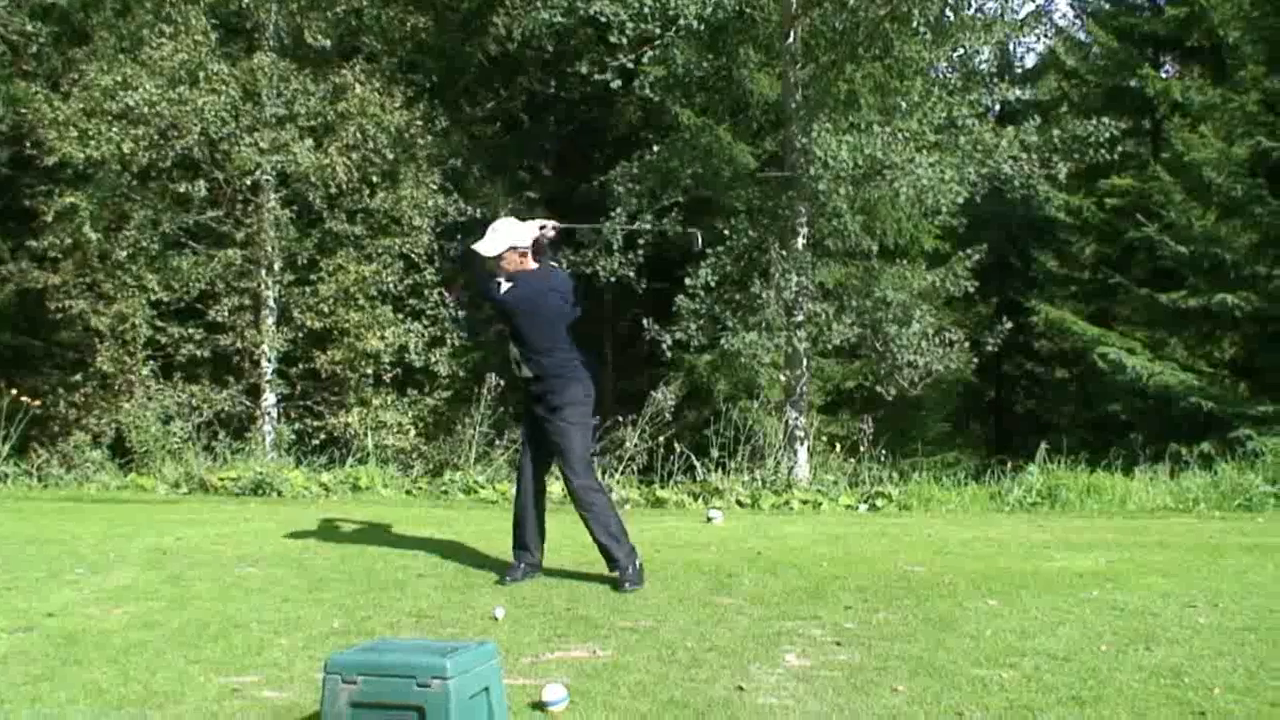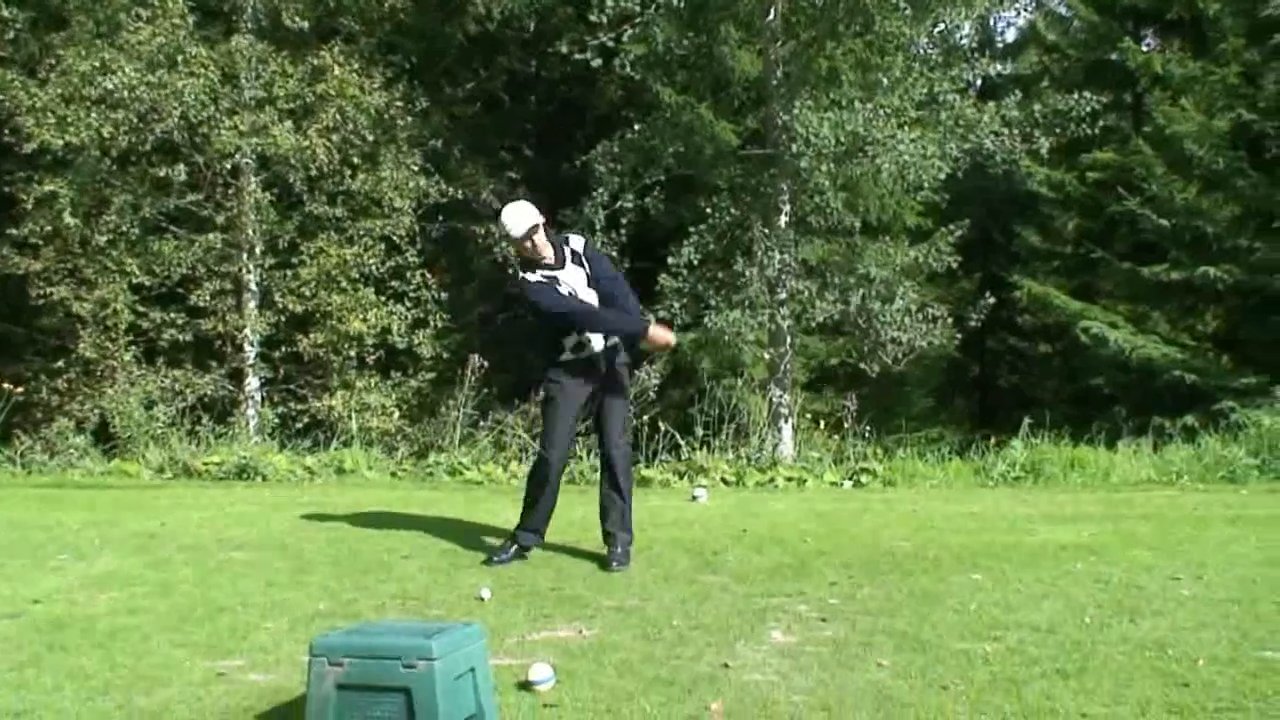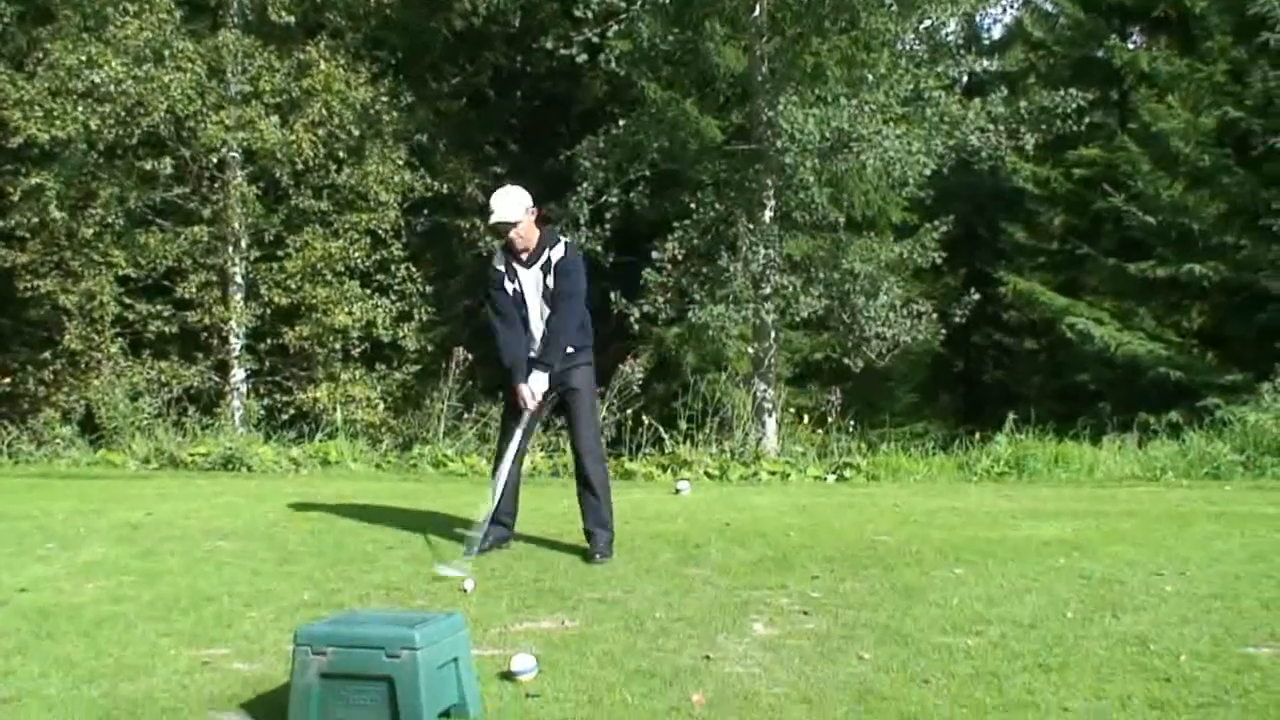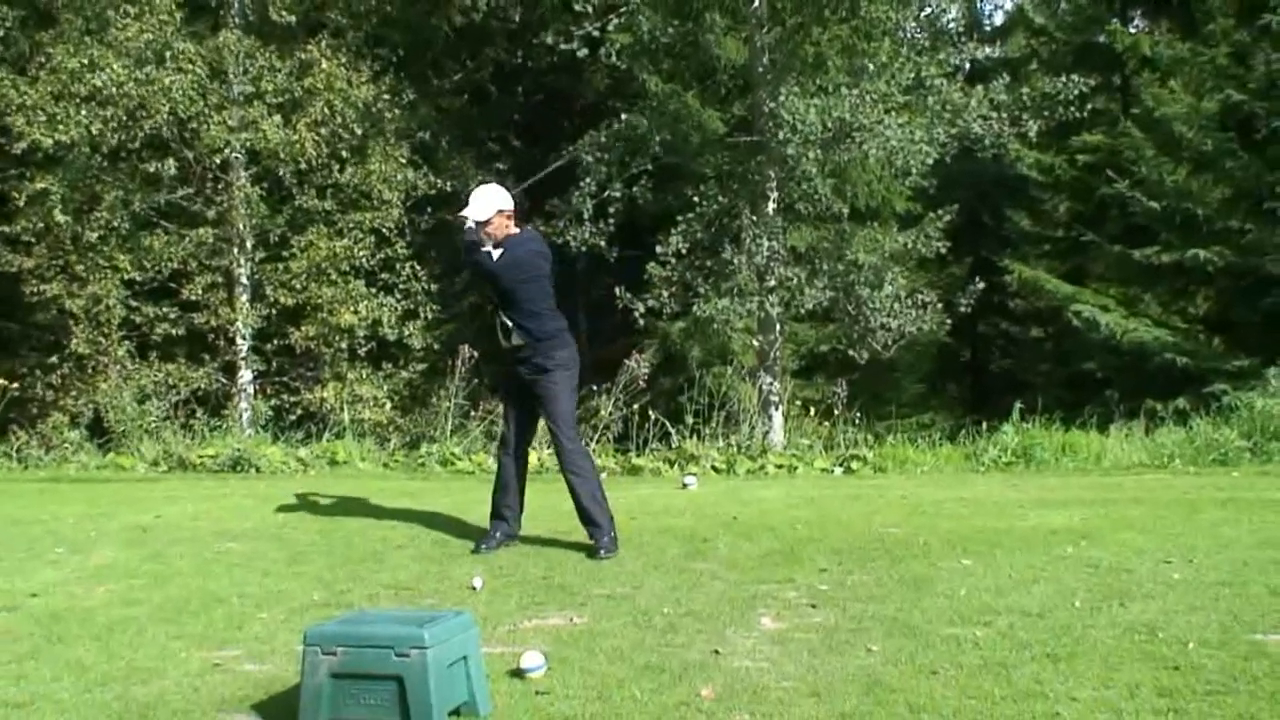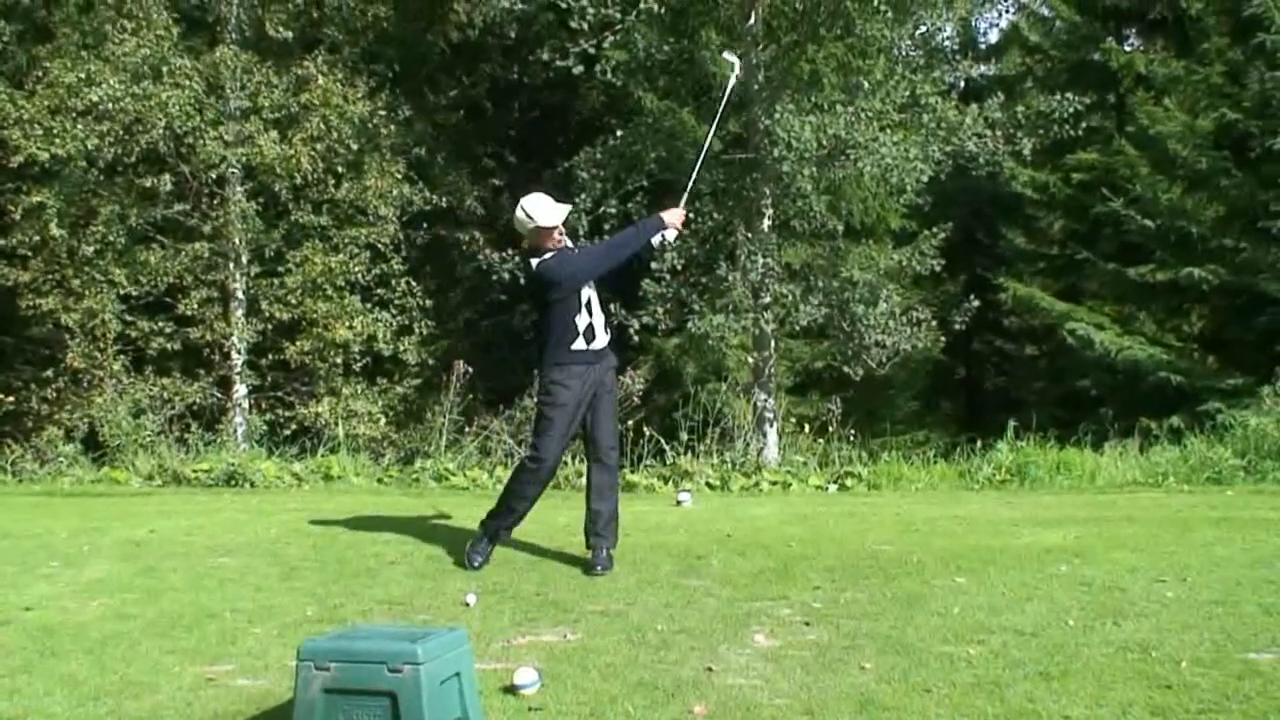
dt=0.7s
person 1, frame 1
left shoulder: (510, 295)
right shoulder: (556, 277)
left elbow: (489, 280)
left wrist: (534, 238)
left hip: (565, 397)
right hip: (544, 394)
left knee: (580, 481)
right knee: (529, 476)
left ankle: (626, 562)
right ankle: (527, 558)
person 1, frame 2
left shoulder: (578, 246)
right shoulder: (531, 284)
left elbow: (616, 290)
right elbow: (582, 315)
left wrist: (641, 329)
right wrist: (642, 329)
left hip: (611, 360)
right hip: (568, 373)
left knee: (617, 453)
right knee: (551, 457)
left ankle: (617, 541)
right ankle: (526, 536)
person 1, frame 3
left shoulder: (564, 254)
right shoulder: (501, 266)
left elbow: (562, 319)
right elbow: (506, 326)
left wrist: (542, 371)
right wrist: (519, 377)
left hip: (571, 362)
right hip: (525, 367)
left knee: (587, 447)
right knee: (509, 447)
left ankle: (600, 535)
right ankle: (500, 527)
person 1, frame 4
left shoulder: (501, 261)
right shoulder: (528, 244)
left elbow: (470, 255)
left wrist: (471, 234)
left hip: (552, 361)
right hip: (522, 361)
left knee: (568, 445)
right knee: (511, 445)
left ankle: (602, 532)
right ankle: (505, 525)
person 1, frame 5
left shoulder: (562, 245)
right shoulder: (546, 269)
left elbow: (608, 254)
right elbow: (605, 256)
left wrist: (656, 232)
right wrist: (657, 221)
left hip: (601, 362)
right hip: (565, 371)
left knee: (605, 453)
right knee: (544, 457)
left ankle: (601, 545)
right ankle: (493, 531)
